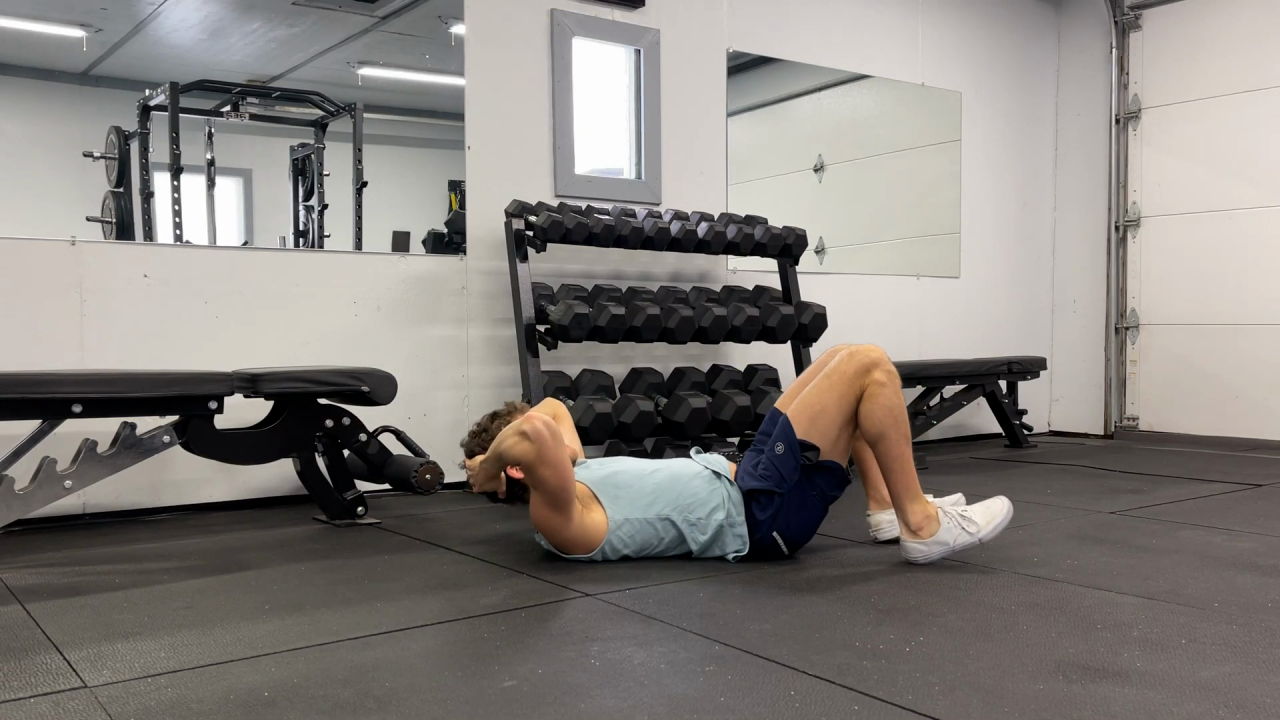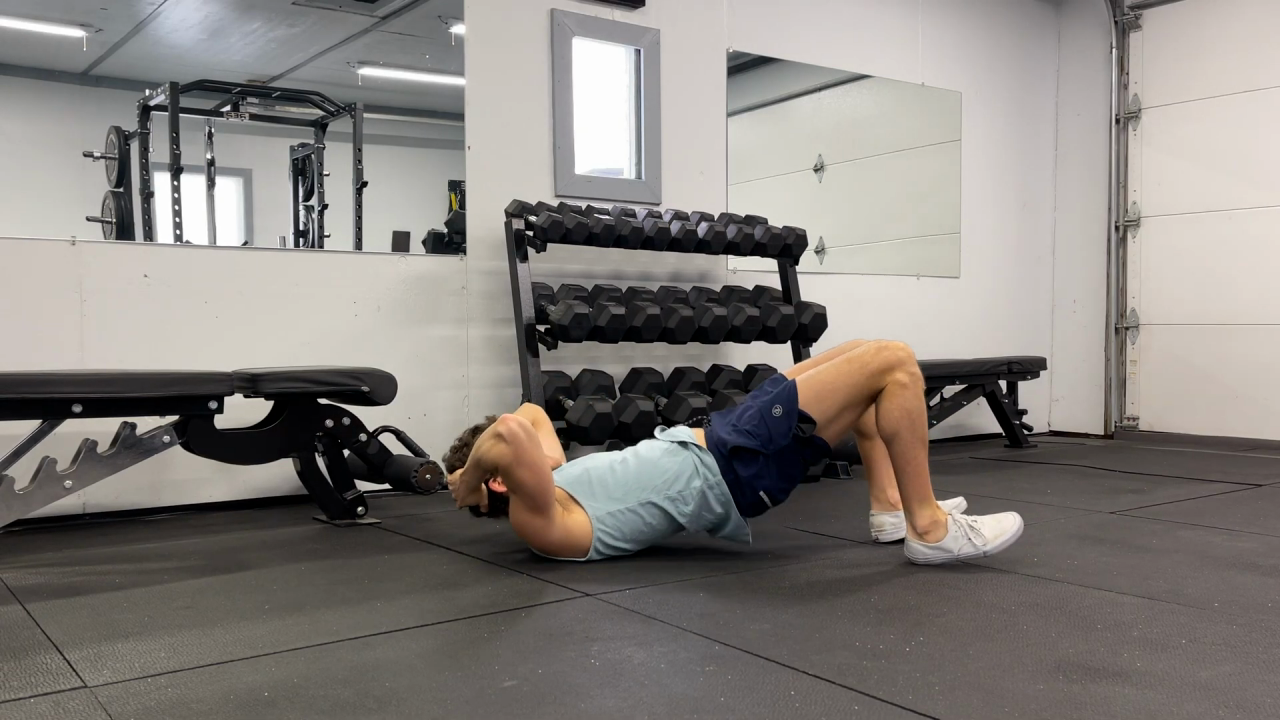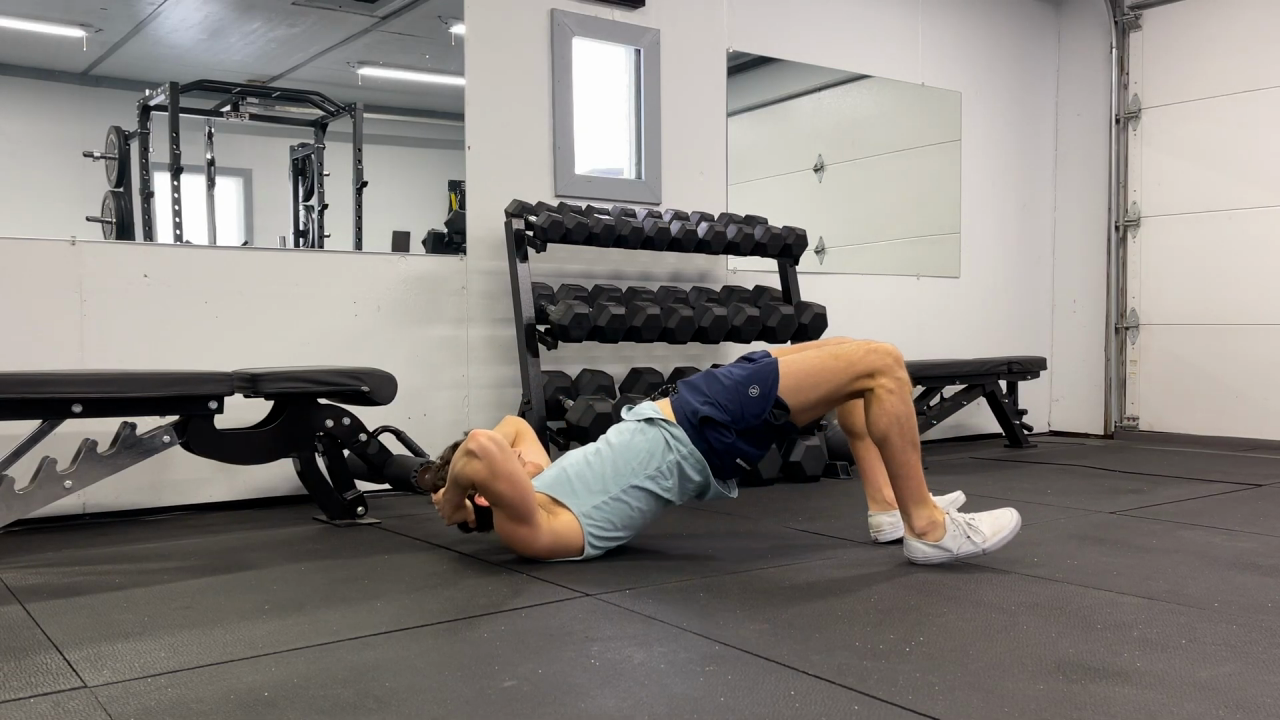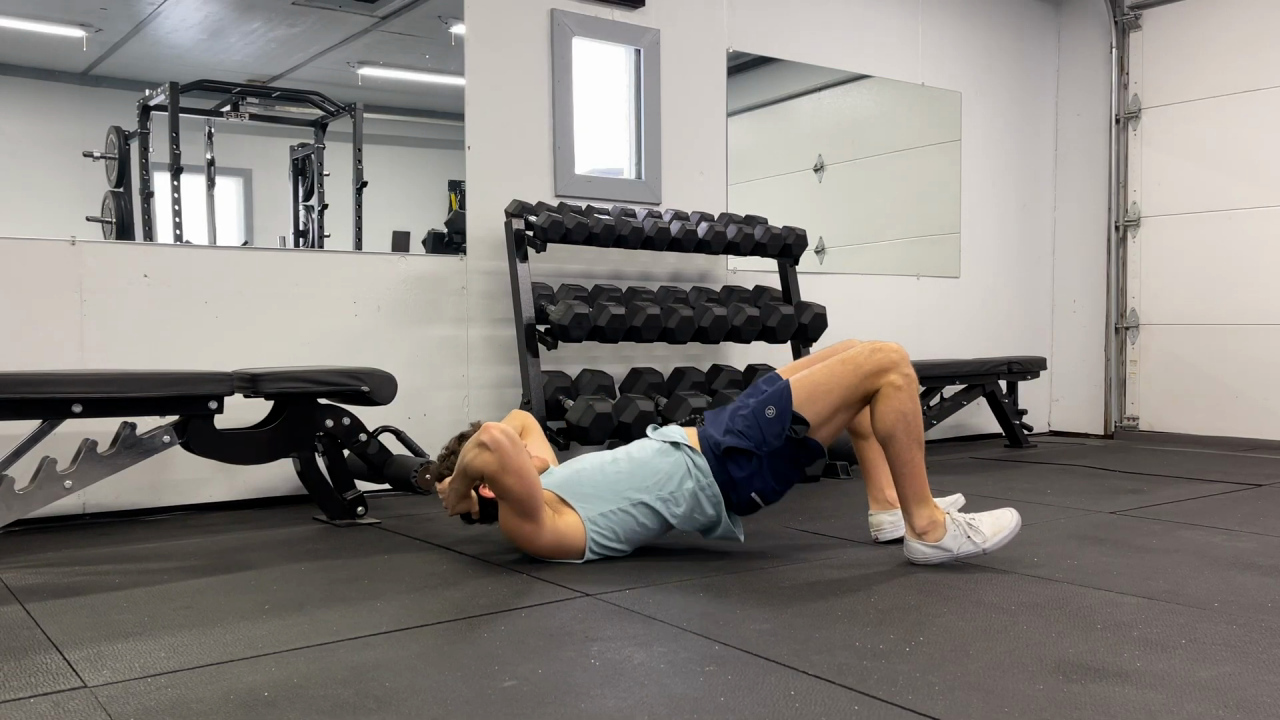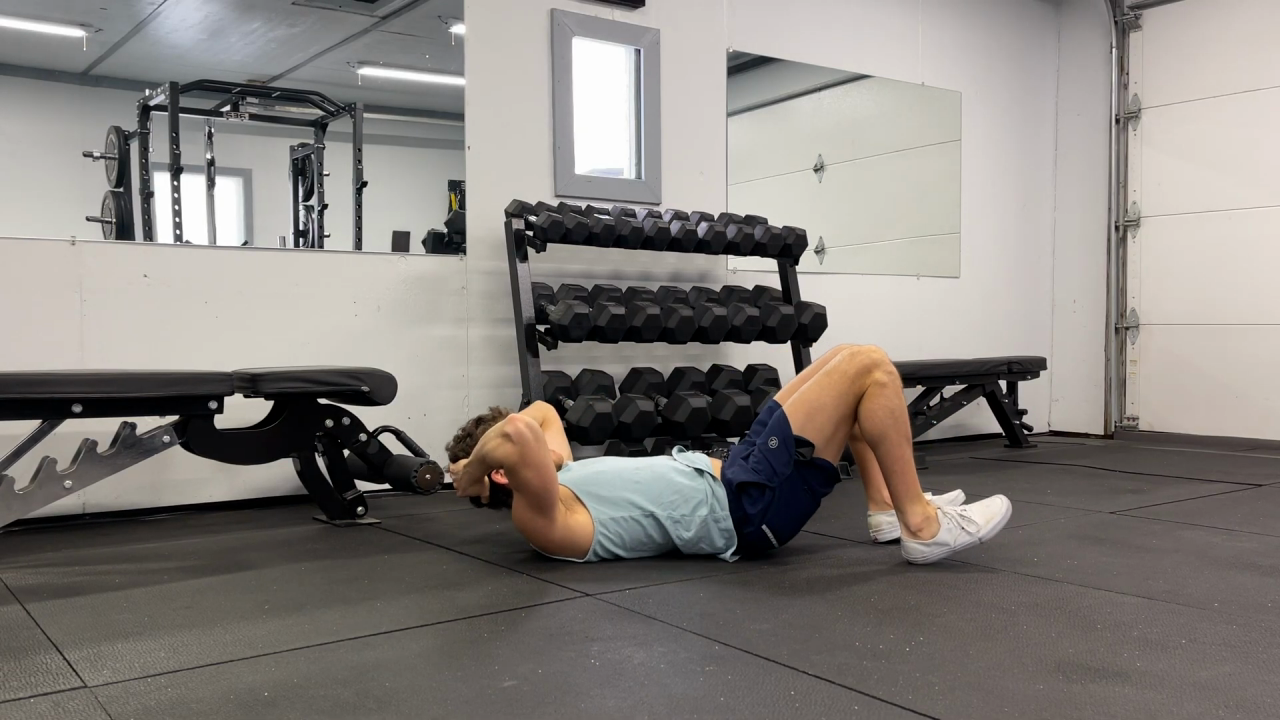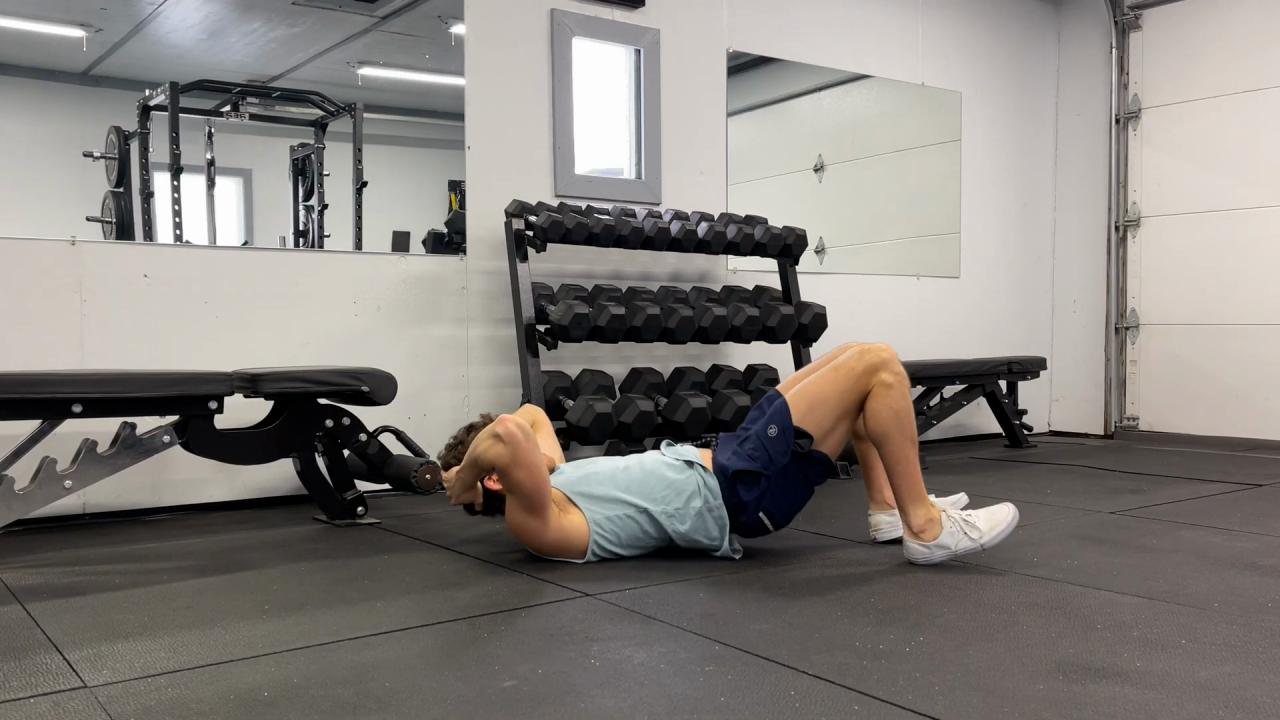
dt=0.3s
person 1, frame 1
left shoulder: (570, 486)
right shoulder: (559, 519)
left elbow: (551, 407)
right elbow: (536, 430)
left wrist: (526, 448)
right wrist: (484, 470)
left hip: (740, 478)
right hip: (760, 509)
left knee: (845, 363)
right knee: (869, 365)
left ankle: (886, 512)
right ankle: (921, 525)
person 1, frame 2
left shoulder: (554, 488)
right shoulder: (541, 525)
left elbow: (530, 412)
right elbow: (510, 433)
left wrist: (471, 475)
right wrist: (467, 484)
left hip: (726, 443)
right hip: (737, 460)
left knee: (865, 358)
right knee: (896, 362)
left ankle: (892, 511)
right ankle: (931, 530)
person 1, frame 3
left shoulder: (536, 489)
right shoulder: (527, 530)
left elbow: (512, 424)
right elbow: (482, 447)
right wrist: (450, 497)
left hip: (694, 416)
left knee: (849, 355)
right knee: (882, 364)
left ankle: (889, 509)
right ankle: (927, 528)
person 1, frame 4
left shoulder: (546, 489)
right shoulder: (533, 527)
left elbow: (521, 419)
right elbow: (493, 441)
left wrist: (457, 479)
right wrist: (456, 492)
left hip: (714, 444)
right hip: (730, 468)
left knee: (856, 355)
right knee: (890, 363)
left ankle: (891, 509)
right ankle: (929, 529)
person 1, frame 5
left shoulder: (558, 486)
right shoulder: (543, 520)
left elbow: (542, 411)
right elbow: (518, 433)
left wrist: (471, 457)
right wrist: (469, 472)
left hip: (731, 473)
right hip: (748, 504)
left knee: (846, 361)
right knee: (870, 367)
left ankle: (890, 510)
right ankle: (923, 525)
person 1, frame 6
left shoulder: (552, 488)
right shoulder: (538, 525)
left elbow: (530, 414)
right elbow: (507, 435)
left wrist: (463, 471)
right wrist: (462, 482)
left hip: (722, 469)
right hip: (739, 483)
left knee: (857, 360)
right knee: (880, 364)
left ankle: (891, 511)
right ankle: (927, 528)
